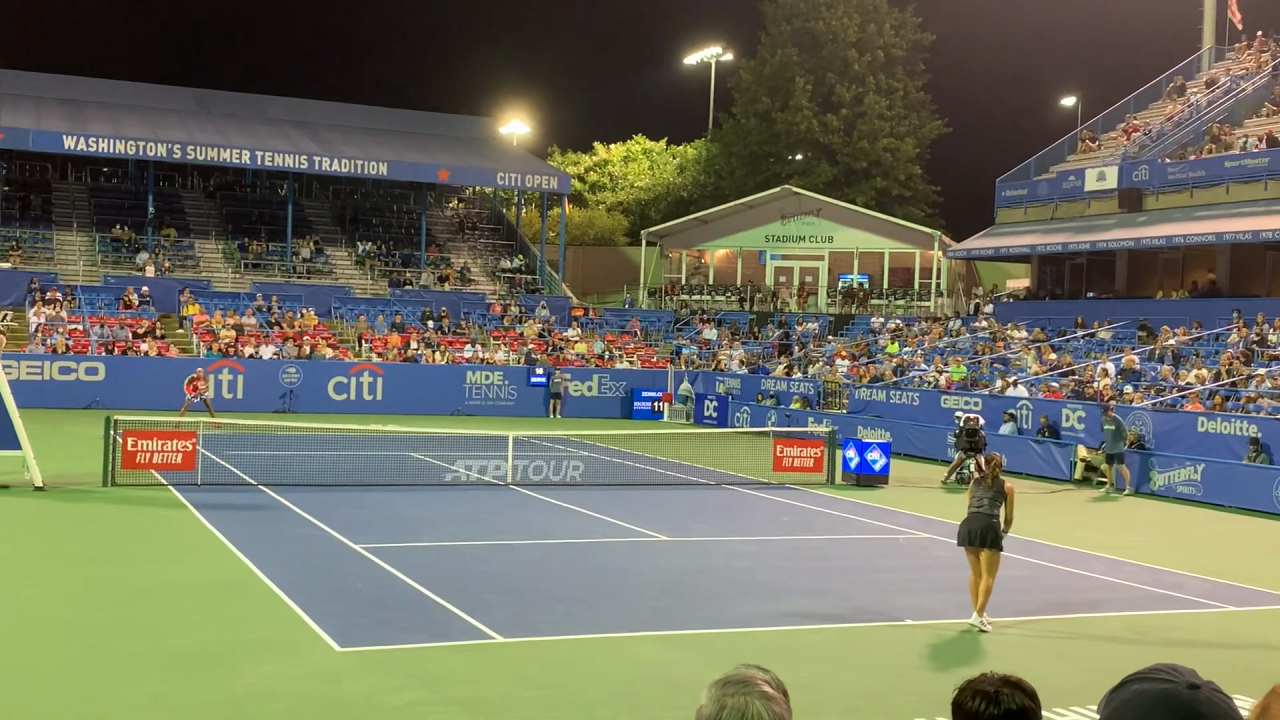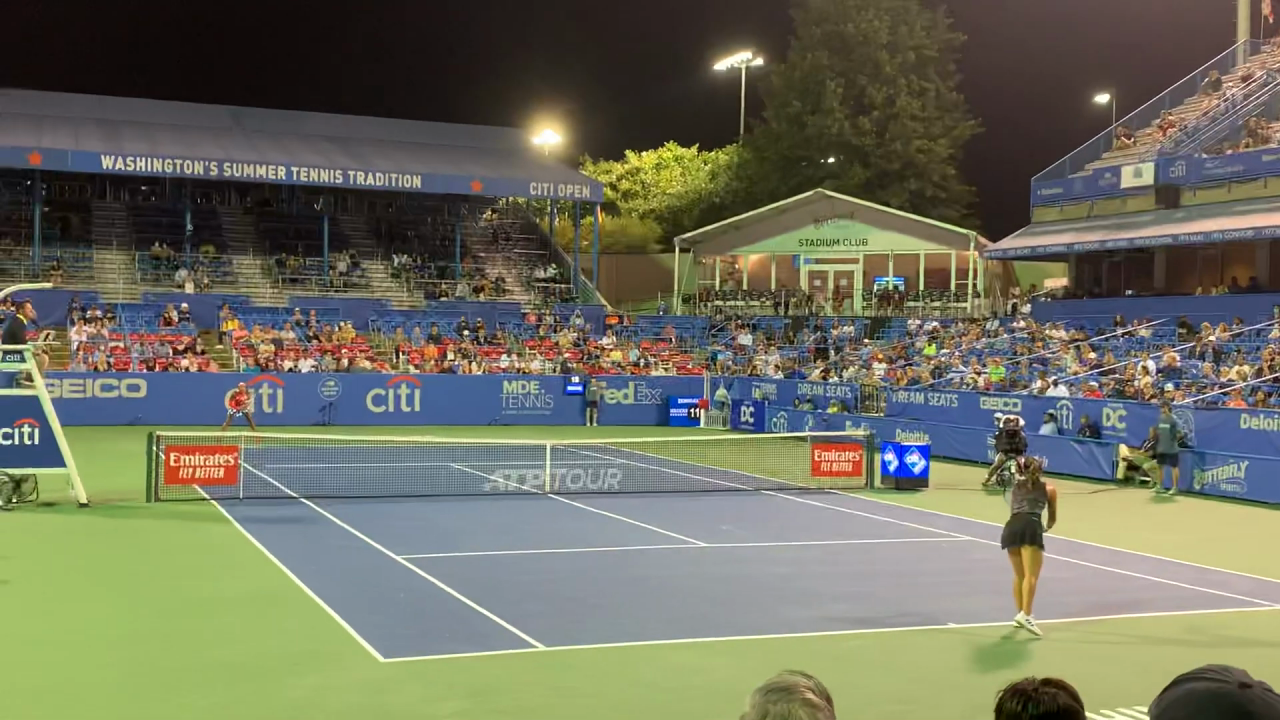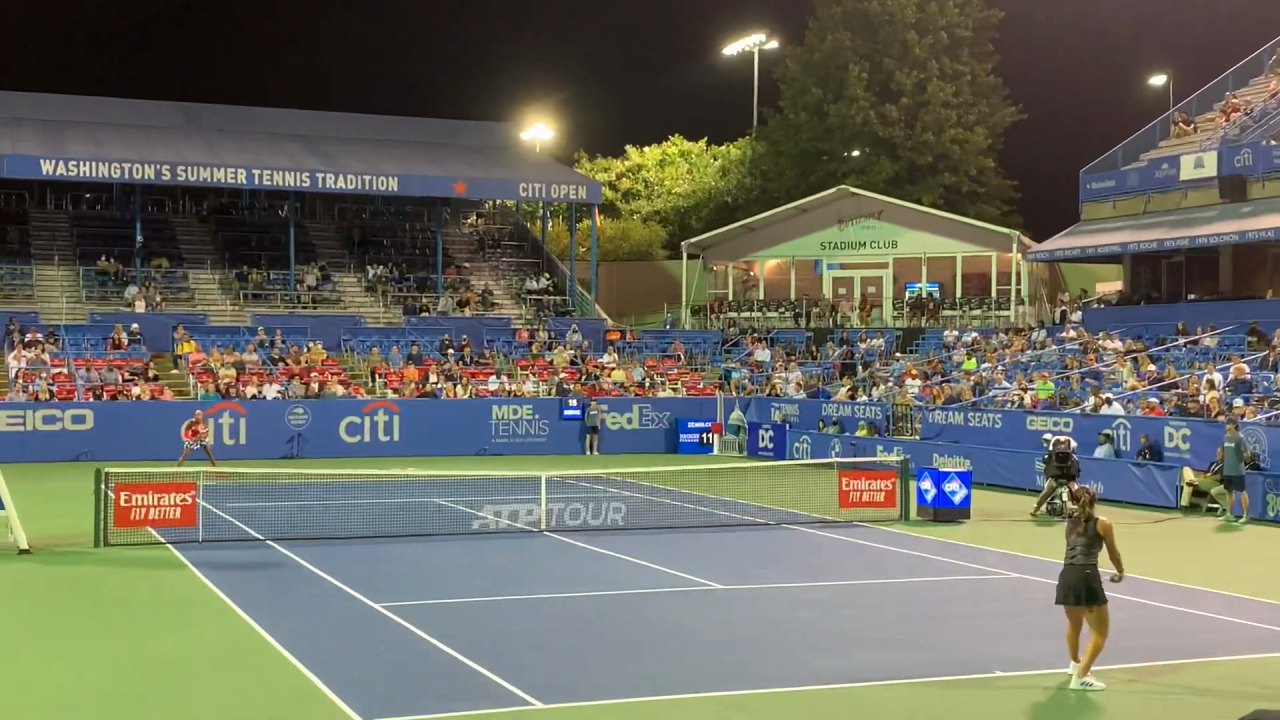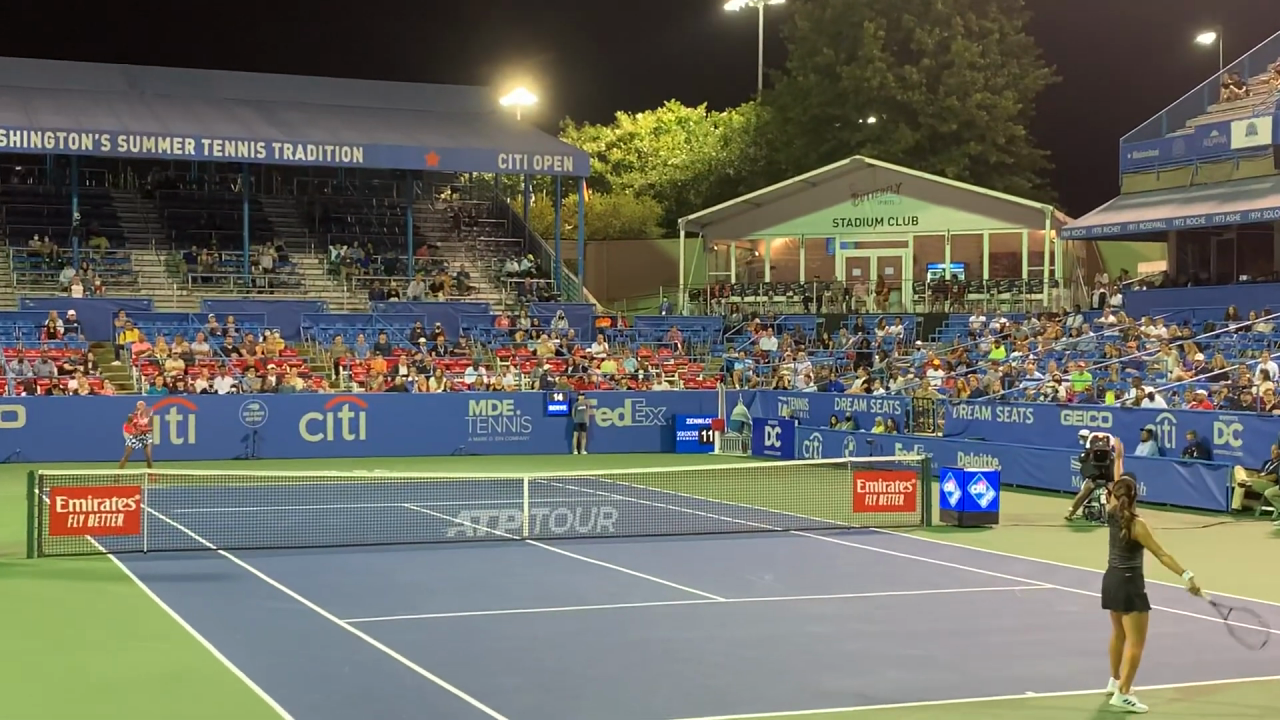
dt=0.7s
person 1, frame 1
left shoulder: (975, 482)
right shoulder: (1006, 486)
right elbow: (1009, 518)
right wrist: (1004, 532)
left hip: (968, 525)
right hip: (989, 527)
left knee: (975, 574)
right knee: (988, 576)
left ankle: (978, 613)
right ankle: (978, 615)
person 1, frame 2
left shoulder: (1016, 486)
right shoulder: (1048, 489)
right elbow: (1052, 519)
right wrist: (1045, 527)
left hip: (1011, 527)
right hip: (1030, 527)
left knee: (1019, 576)
right knee: (1031, 576)
left ankle: (1021, 614)
right ankle: (1025, 615)
person 1, frame 3
left shoulder: (1070, 523)
right shoulder: (1102, 524)
right elbow: (1114, 555)
right wrist: (1120, 573)
left hip: (1066, 577)
right hip: (1087, 578)
left knee: (1074, 624)
right knee: (1100, 633)
left ankle: (1075, 664)
right ankle: (1080, 676)
person 1, frame 4
left shoulder: (1112, 510)
right shoulder: (1136, 525)
left elbow: (1117, 495)
right elbow: (1162, 555)
left wrist: (1118, 457)
right wrist: (1187, 576)
left hip: (1111, 579)
right hip: (1128, 584)
left knee: (1120, 636)
right knee: (1135, 643)
left ankle: (1115, 681)
right ankle: (1123, 695)
